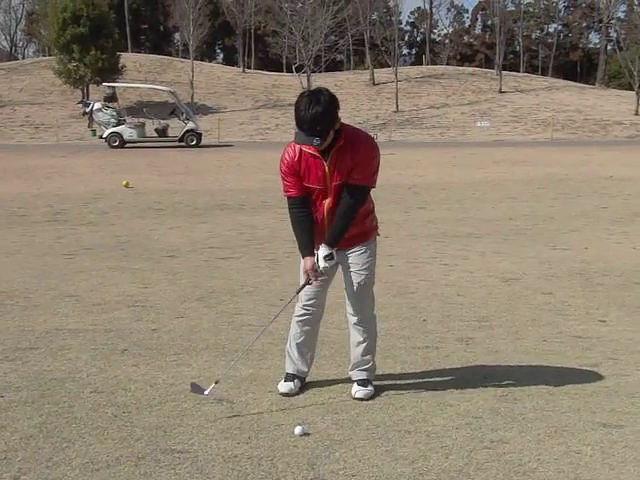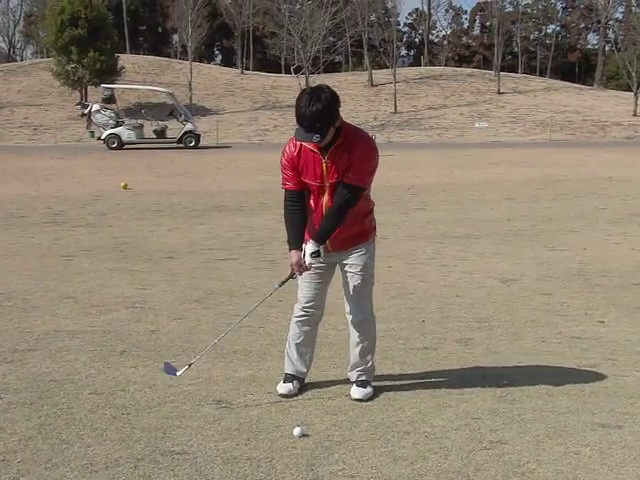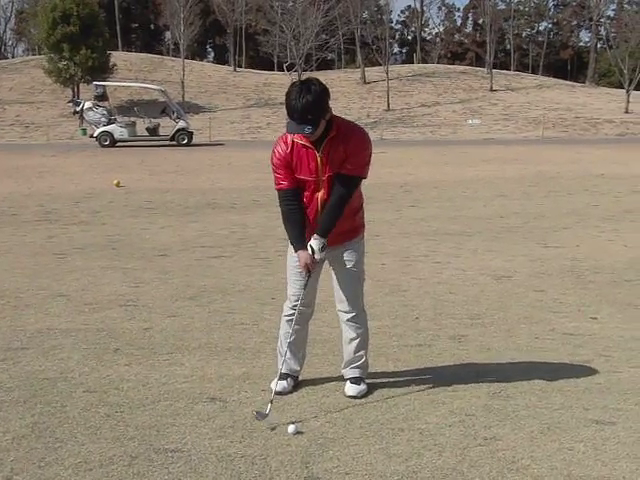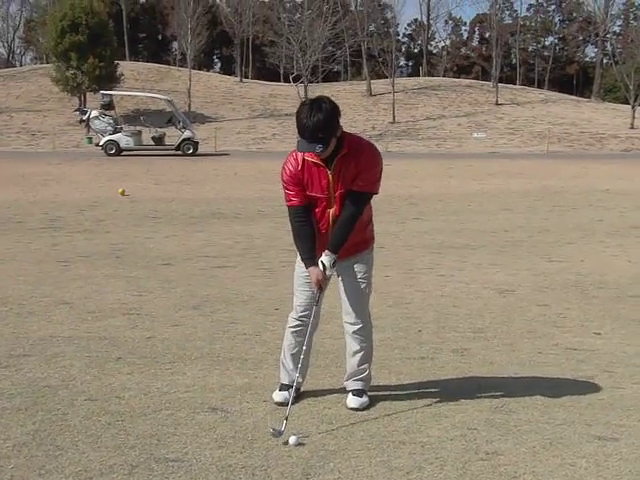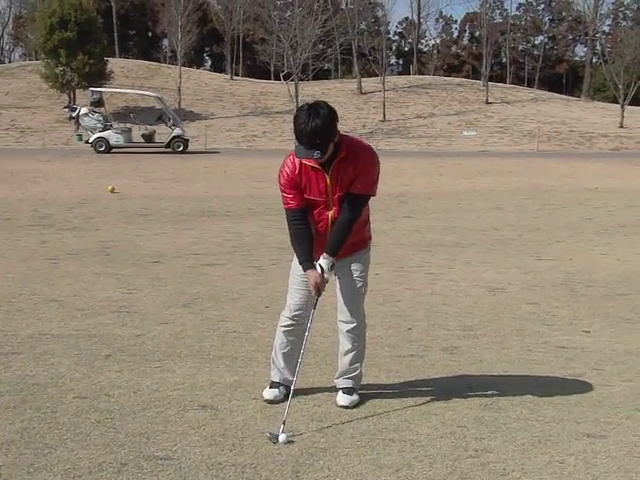
dt=0.3s
person 1, frame 1
left shoulder: (363, 146)
right shoulder: (292, 155)
left elbow: (352, 202)
right elbow: (298, 207)
left wrist: (330, 248)
right wrist: (307, 254)
left hip: (357, 240)
right hip: (315, 241)
left knee: (361, 309)
right knee: (306, 307)
left ankle: (362, 373)
right ankle: (295, 371)
person 1, frame 2
left shoulder: (362, 146)
right shoulder: (293, 150)
left elbow: (345, 201)
right elbow: (294, 202)
left wrist: (316, 244)
right wrist: (295, 247)
left hip: (356, 242)
right hip: (312, 242)
left knee: (359, 310)
right knee: (306, 308)
left ankle: (361, 375)
right ankle: (294, 372)
person 1, frame 3
left shoulder: (355, 138)
right shoulder: (284, 148)
left elbow: (343, 193)
right elbow: (289, 201)
left wrist: (320, 238)
right wrist: (299, 247)
left hip: (346, 237)
right hip: (304, 239)
left knee: (351, 307)
right knee: (296, 305)
left ankle: (355, 372)
right ankle: (288, 370)
person 1, frame 4
left shoulder: (366, 154)
right shoulder: (294, 164)
left elbow: (353, 210)
right elbow: (299, 218)
left wrist: (331, 255)
right wrist: (311, 263)
left hip: (355, 250)
right hip: (312, 251)
left knee: (357, 319)
right knee: (300, 317)
left ankle: (357, 384)
right ankle: (289, 381)
person 1, frame 5
left shoulder: (364, 156)
right shoulder: (291, 167)
left elbow: (352, 212)
right elbow: (297, 220)
left wrist: (329, 257)
right wrist: (309, 266)
left hip: (352, 250)
right hip: (309, 251)
left knee: (351, 318)
right knee: (293, 315)
left ankle: (348, 382)
right ankle: (280, 378)
